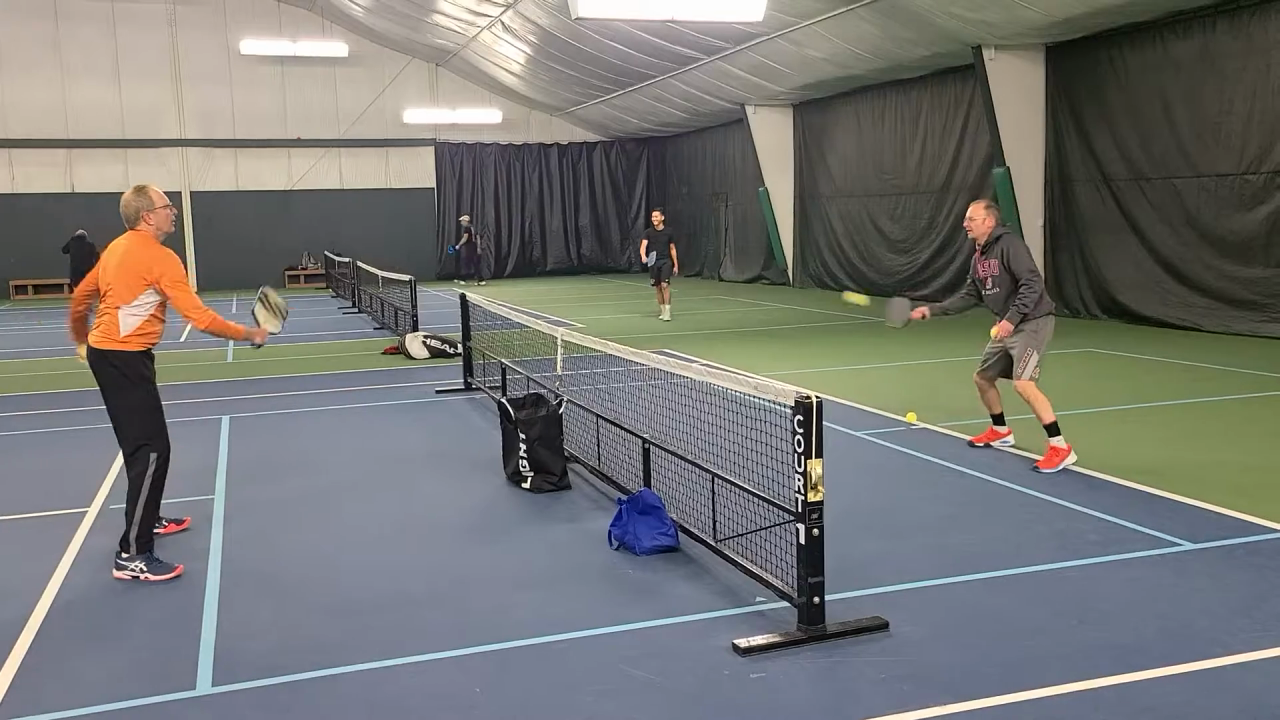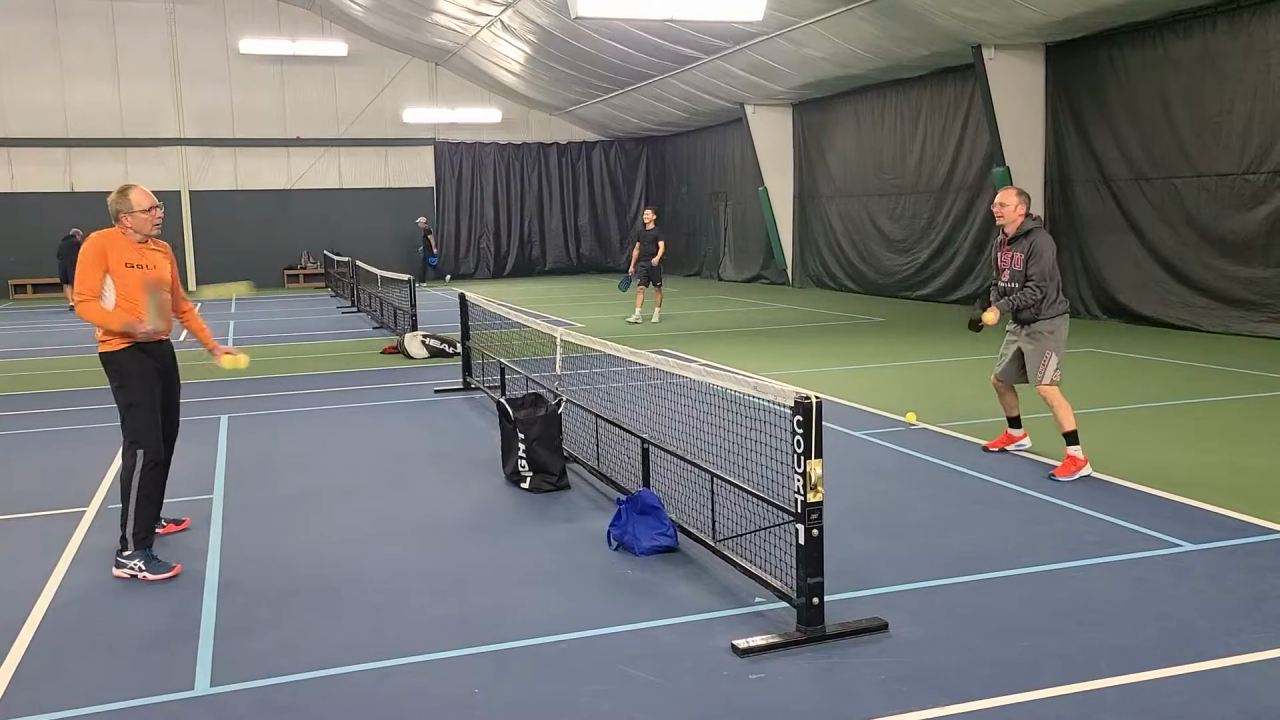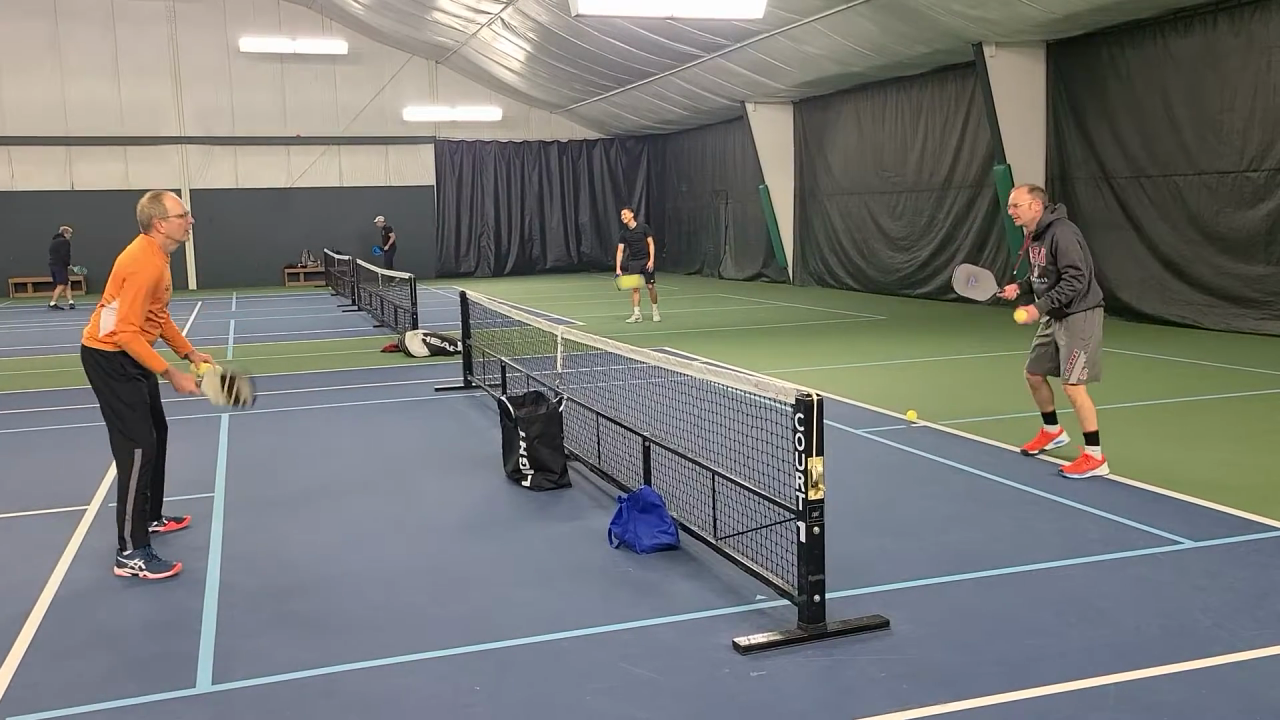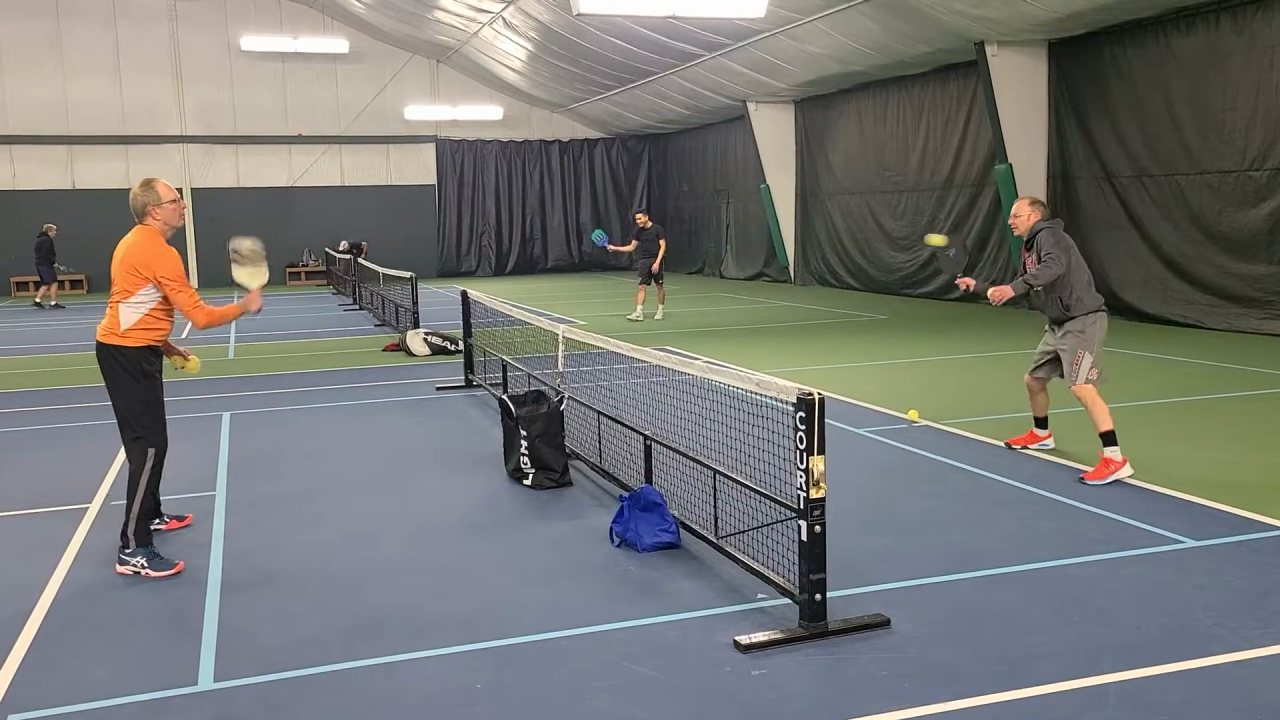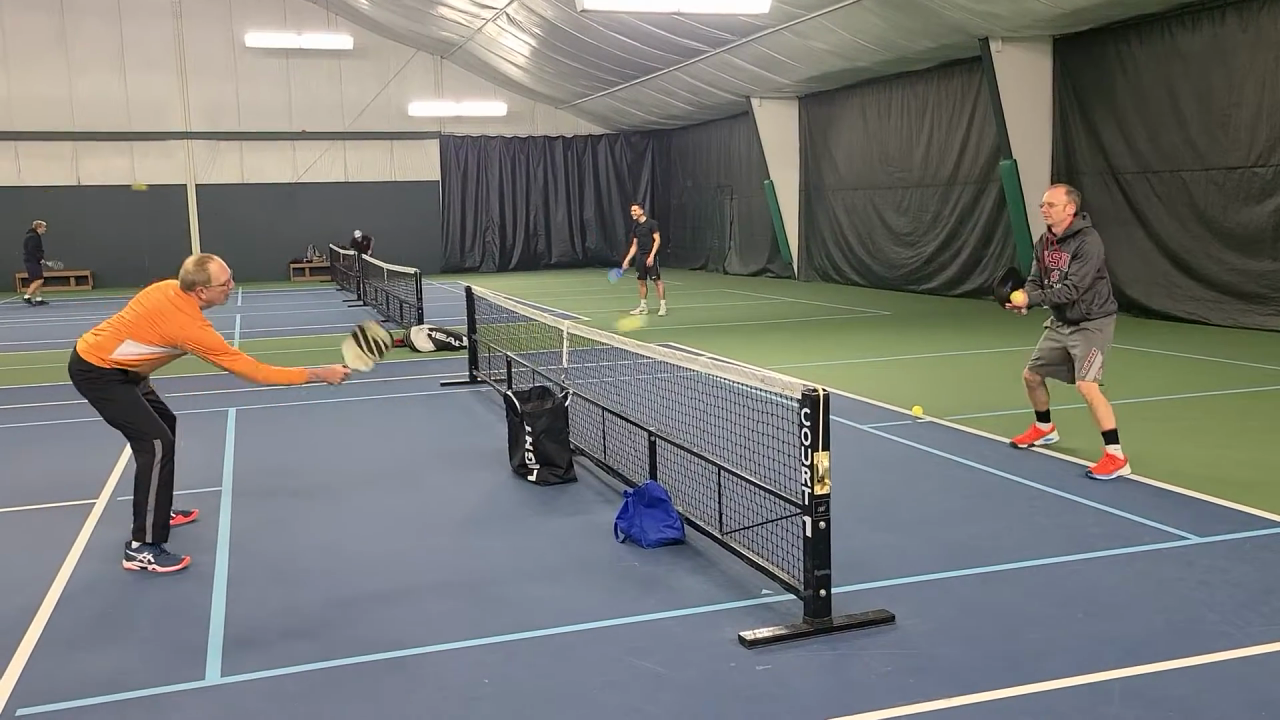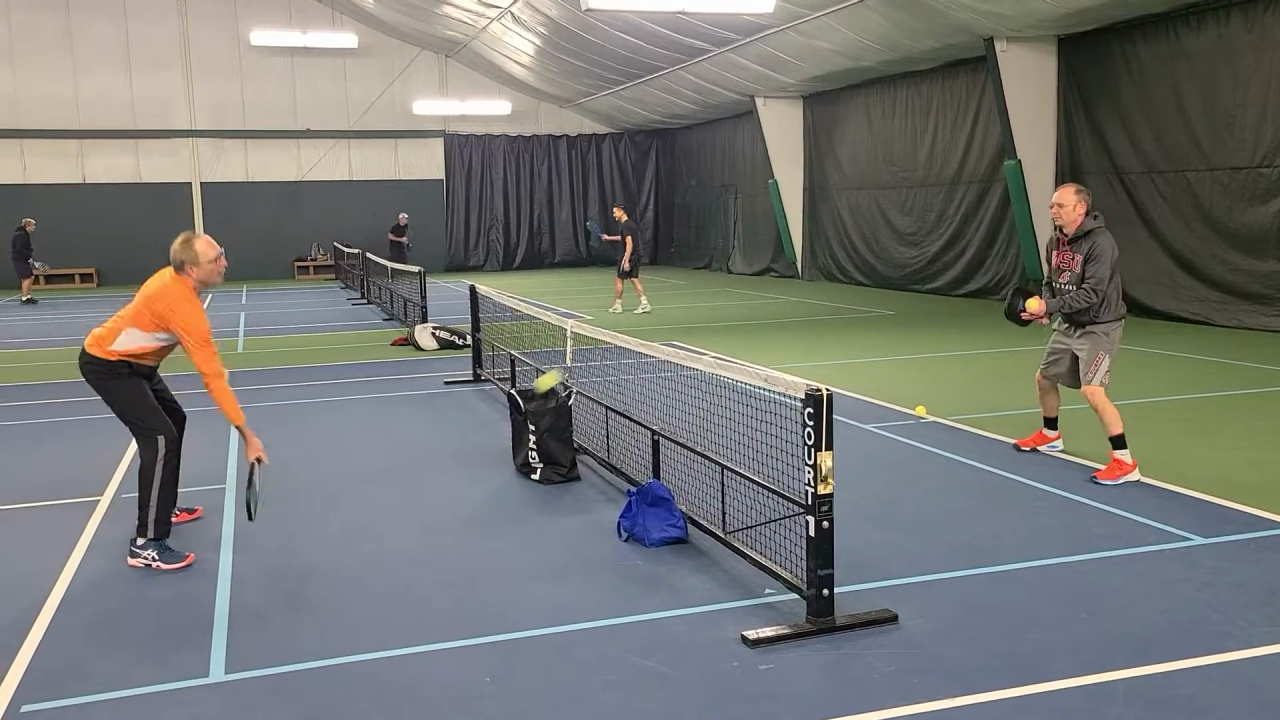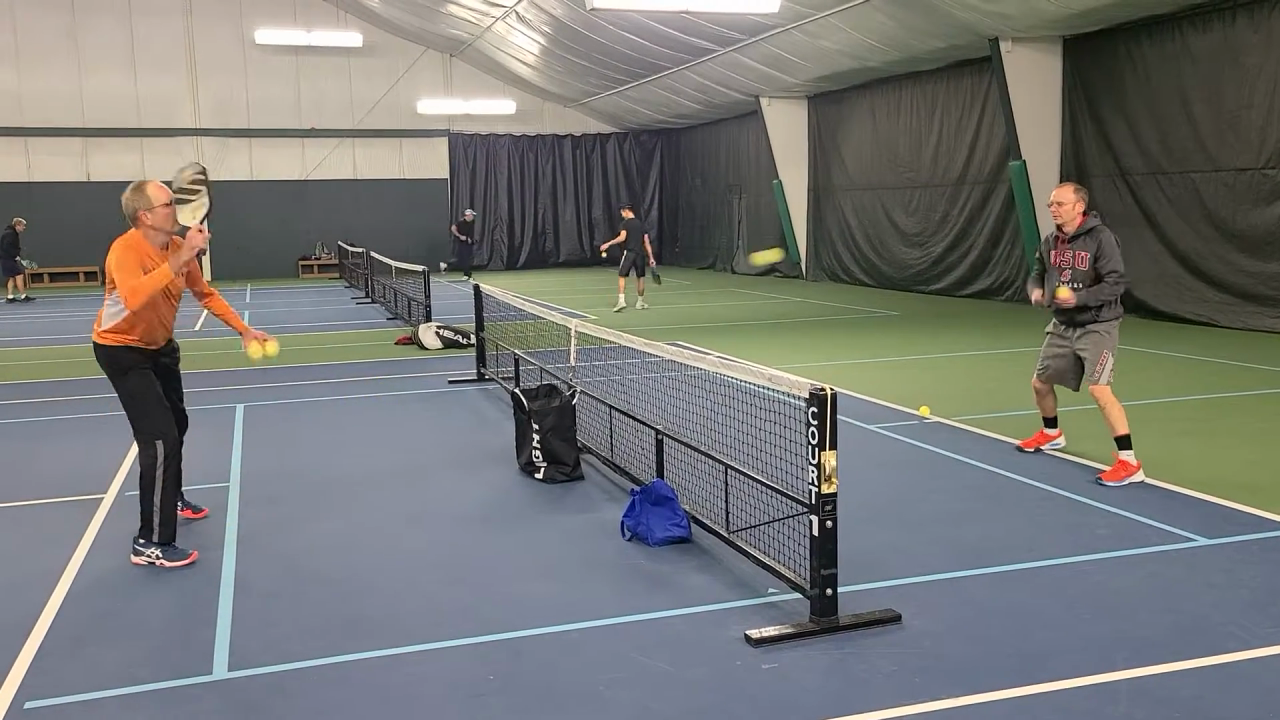
dt=0.7s
person 1, frame 1
left shoulder: (116, 248)
right shoulder: (160, 258)
left elbow: (81, 296)
right elbow: (199, 317)
left wrist: (81, 335)
right wrist: (248, 333)
left hip: (105, 352)
right hip: (125, 357)
left knee: (139, 444)
right knee: (151, 450)
left ankle: (147, 518)
right ankle: (132, 555)
person 1, frame 2
left shoulder: (162, 250)
right shoulder: (99, 244)
left elbow: (180, 304)
right elbow: (86, 304)
left wrist: (210, 343)
right wrist: (132, 325)
left hip: (160, 350)
right hip: (125, 353)
left knee: (163, 437)
right knee: (143, 445)
left ankle: (148, 518)
right ankle: (130, 553)
person 1, frame 3
left shoulder: (155, 255)
right shoulder: (147, 264)
left elbow: (157, 316)
right elbow: (126, 333)
left wrist: (189, 350)
right wrist: (171, 373)
left hip: (129, 355)
right hip: (110, 356)
left knee: (155, 434)
right knee: (137, 446)
left ankle: (150, 516)
right ankle: (131, 552)
person 1, frame 4
left shoulder: (136, 241)
right shoulder: (160, 253)
right elbow: (198, 315)
left wrist: (165, 344)
right wrist: (243, 307)
left hip: (128, 349)
right hip: (130, 354)
left knee: (149, 440)
right knee: (150, 447)
left ankle: (149, 514)
right ankle: (133, 551)
person 1, frame 5
left shoulder: (168, 289)
right shoulder: (192, 326)
right elbow: (253, 370)
right wrist: (320, 373)
left hip: (107, 361)
right hip: (95, 371)
left knee: (164, 423)
right knee: (155, 443)
left ankle: (157, 511)
right ankle: (142, 547)
person 1, frame 6
left shoulder: (176, 276)
right shoulder: (185, 307)
right elbow: (214, 378)
right wrist: (247, 434)
left hip: (129, 360)
right hip: (106, 364)
left knee: (174, 421)
right knee: (159, 439)
left ankle: (163, 506)
right ankle: (146, 545)
person 1, frame 7
left shoulder: (179, 246)
right shoulder: (125, 251)
left elbow: (206, 294)
right elbow: (136, 301)
left wrist: (244, 329)
right wrist: (181, 259)
left hip: (159, 347)
right hip: (121, 351)
left knee: (175, 425)
right knee: (161, 439)
left ankle: (171, 498)
right ankle: (149, 543)
person 2, frame 1
left shoulder: (1010, 245)
right shoulder: (979, 256)
left elbow: (1032, 284)
right elbow: (970, 296)
left wrist: (1012, 318)
right wrist: (930, 310)
left hip: (1034, 323)
right hip: (1007, 326)
left knee: (1023, 384)
right knee: (983, 378)
left ankle: (1060, 447)
right ankle: (1001, 431)
person 2, frame 2
left shoulder: (1038, 240)
right shoulder: (1001, 243)
left elbow: (1037, 289)
right elbow: (999, 282)
left wrist: (1002, 308)
right wrist: (993, 305)
left hip: (1046, 324)
right hip: (1019, 324)
left knee: (1046, 388)
right knee: (1000, 380)
left ankle: (1077, 457)
right ankle: (1016, 434)
person 2, frame 3
left shoulder: (1061, 232)
right shoulder: (1033, 235)
left elbow: (1075, 279)
left wrist: (1039, 307)
right wrist: (1021, 287)
left hip: (1080, 315)
right hip: (1055, 317)
left knee: (1073, 387)
right knee: (1034, 374)
left ankle: (1095, 457)
right ankle: (1052, 431)
person 2, frame 4
left shoulder: (1048, 235)
right shoulder: (1030, 247)
left elbow: (1054, 267)
right elbow: (1021, 290)
left wrist: (1014, 288)
right wrist: (980, 286)
left hip: (1083, 321)
right hip: (1060, 324)
left knee: (1082, 388)
right knee: (1034, 378)
left ankle: (1115, 459)
right ankle: (1041, 434)
person 2, frame 5
left shoulder: (1088, 241)
right shoulder: (1044, 241)
left elbow: (1074, 288)
right elbow: (1036, 280)
left wrist: (1031, 299)
right wrist: (1022, 299)
left hip: (1092, 322)
right hip: (1060, 322)
left knee: (1087, 386)
right knee: (1032, 375)
left ankle: (1116, 456)
right ankle: (1044, 428)
person 2, frame 6
left shoulder: (1100, 242)
right shoulder: (1055, 242)
left elbow: (1092, 293)
right elbow: (1050, 283)
left wrist: (1051, 306)
right wrist: (1043, 308)
left hip: (1099, 327)
right hip: (1067, 326)
left knee: (1092, 391)
right knee: (1044, 380)
left ankle: (1125, 462)
right ankle: (1050, 435)
person 2, frame 7
left shoulder: (1101, 238)
right shoulder: (1050, 242)
left elbow: (1116, 283)
right elbow: (1038, 275)
left wrist: (1077, 298)
right wrist: (1036, 292)
left hip: (1098, 327)
right hip: (1062, 326)
left knee: (1100, 390)
right knee: (1040, 383)
left ankle: (1129, 462)
right ankle: (1051, 433)
